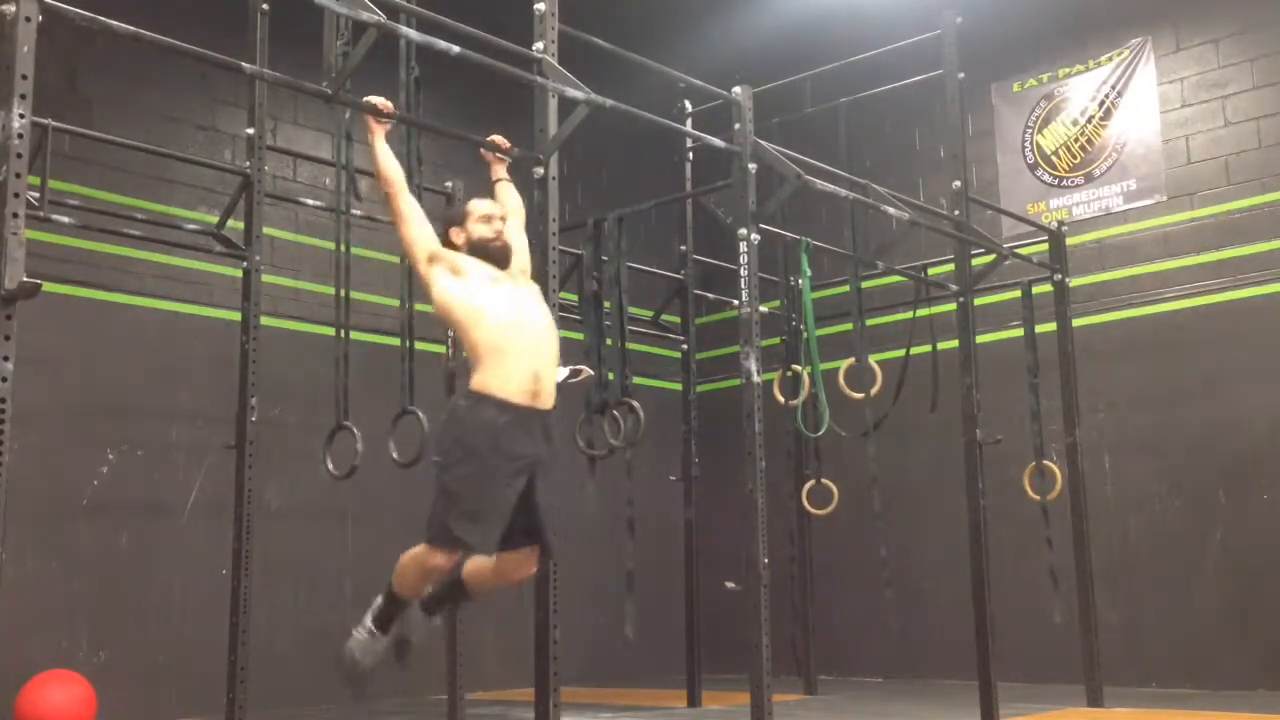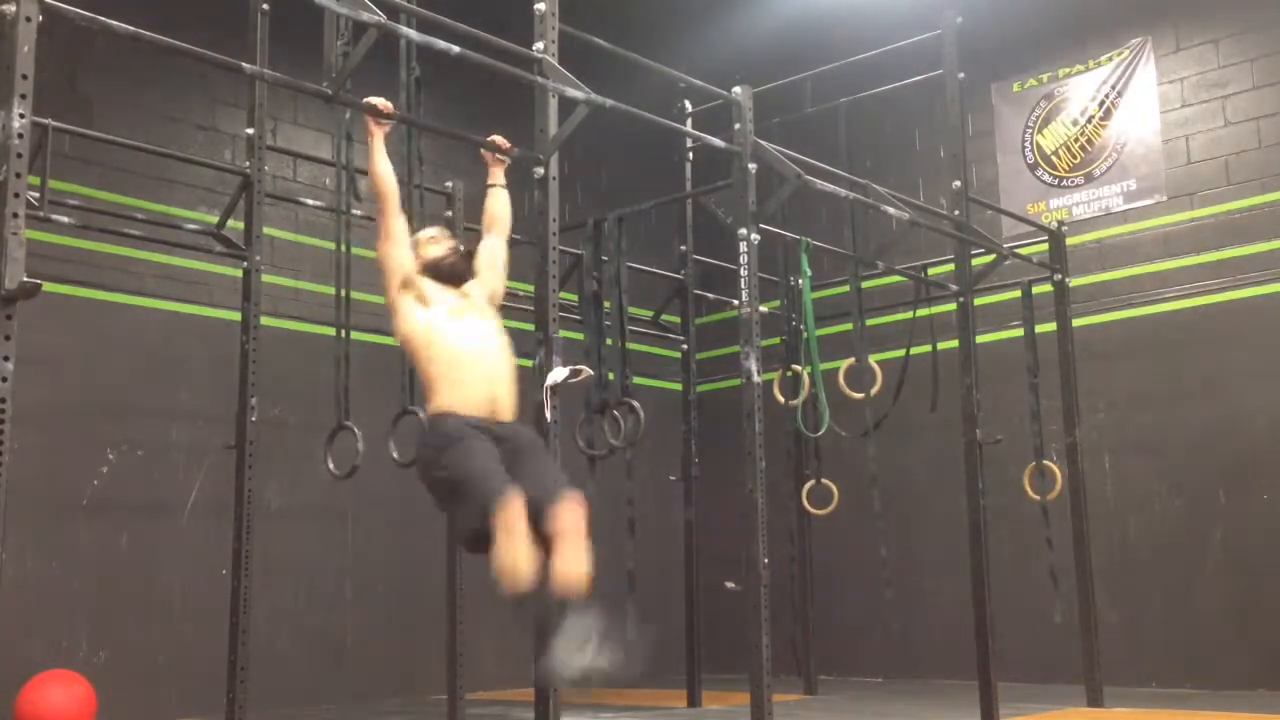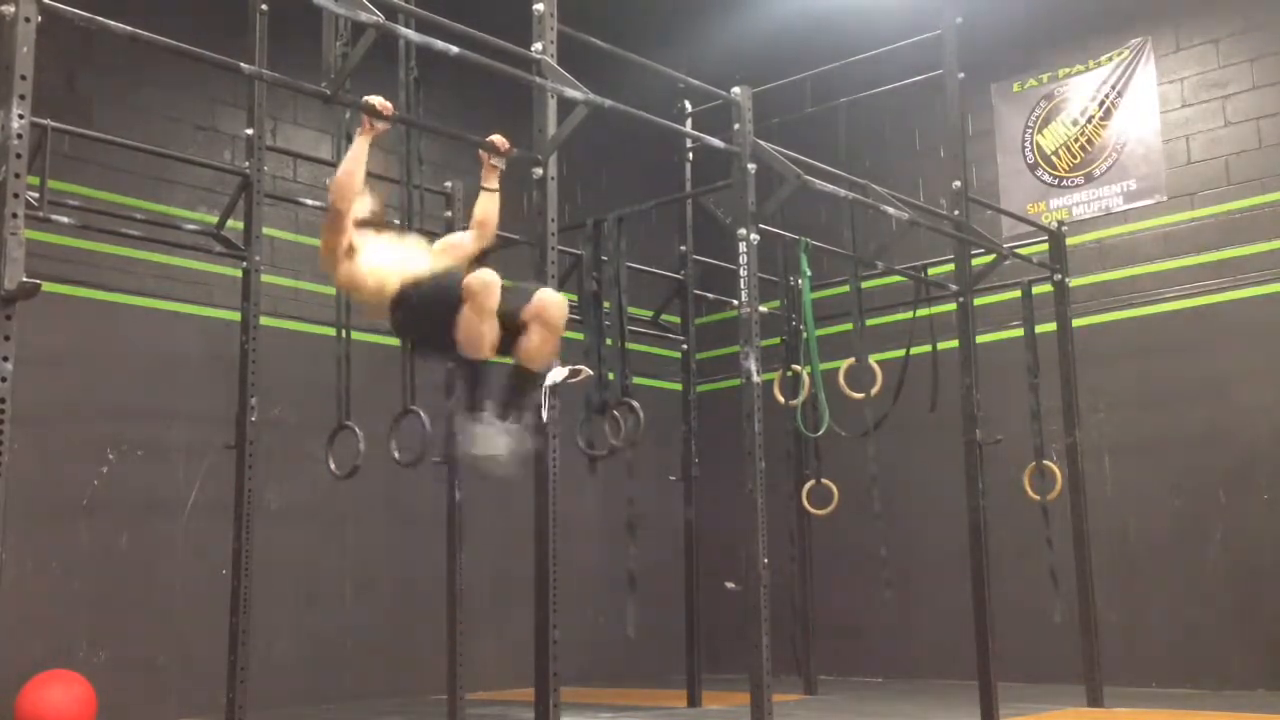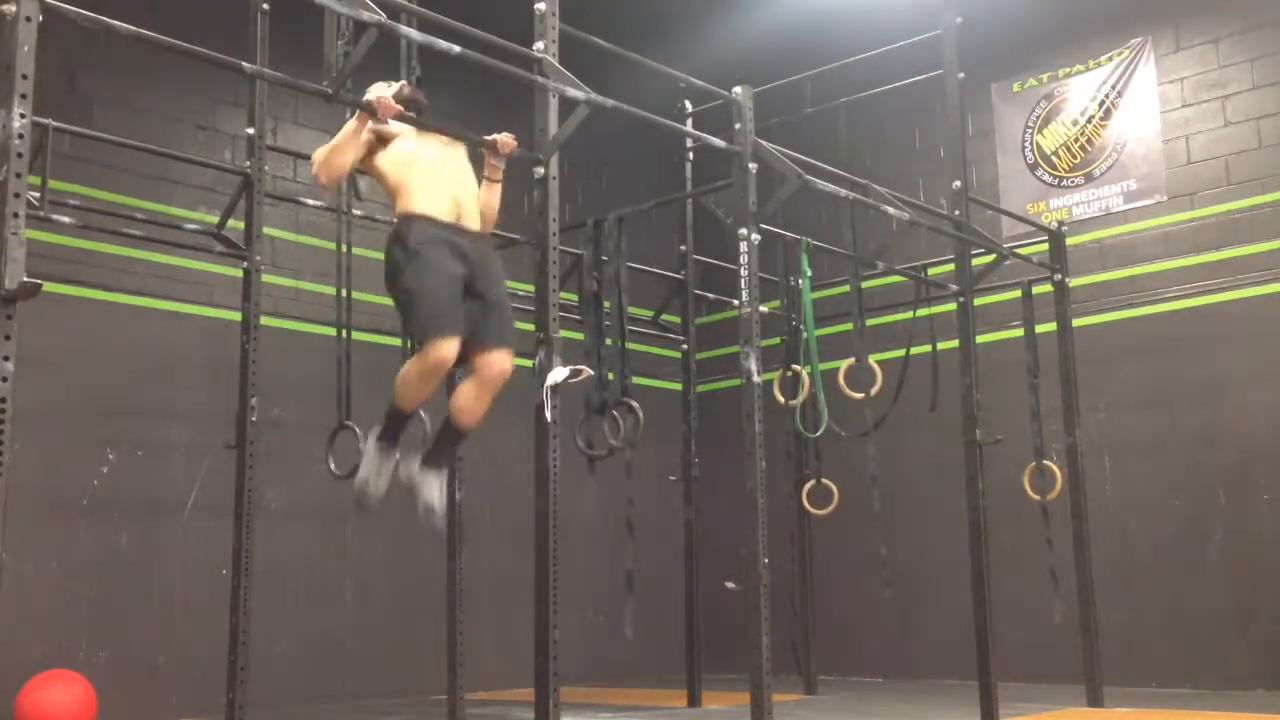
dt=0.3s
person 1, frame 1
left shoulder: (518, 274)
right shoulder: (443, 267)
left elbow: (518, 214)
right elbow: (400, 196)
left wrist: (499, 168)
right wrist: (378, 135)
left hip: (537, 429)
right hip: (485, 421)
left knee: (522, 559)
right knee: (443, 553)
left ankle: (429, 608)
right ankle: (381, 620)
person 1, frame 2
left shoulder: (480, 298)
right shoulder: (414, 296)
left elbow: (496, 232)
right elbow: (390, 207)
left wrist: (496, 173)
right wrist: (378, 139)
left hip: (508, 436)
right hip: (453, 441)
left knee: (570, 510)
right knee: (511, 511)
person 1, frame 3
left shoulder: (418, 247)
right shoulder: (345, 250)
left elbow: (482, 234)
right elbow: (340, 204)
left wrist: (490, 174)
right wrist: (365, 135)
right hip: (414, 306)
left knee: (551, 306)
right knee: (483, 283)
left ankle: (506, 420)
right ankle: (476, 414)
person 1, frame 4
left shoulder: (453, 148)
right shoulder: (379, 133)
left elbow: (486, 217)
right elbow: (325, 171)
left wrist: (496, 165)
right wrist: (367, 114)
left hip: (474, 251)
right hip: (423, 241)
left knee: (494, 366)
right knee: (439, 353)
left ankle: (432, 467)
right ankle: (385, 440)
